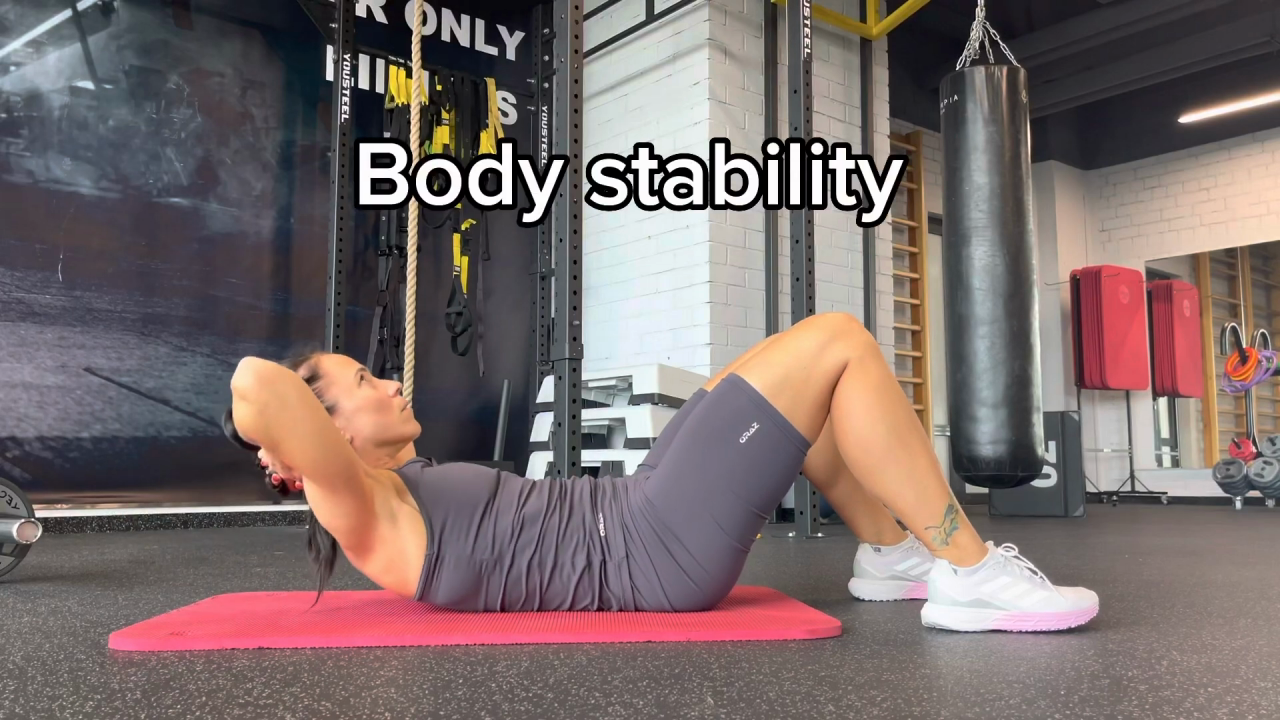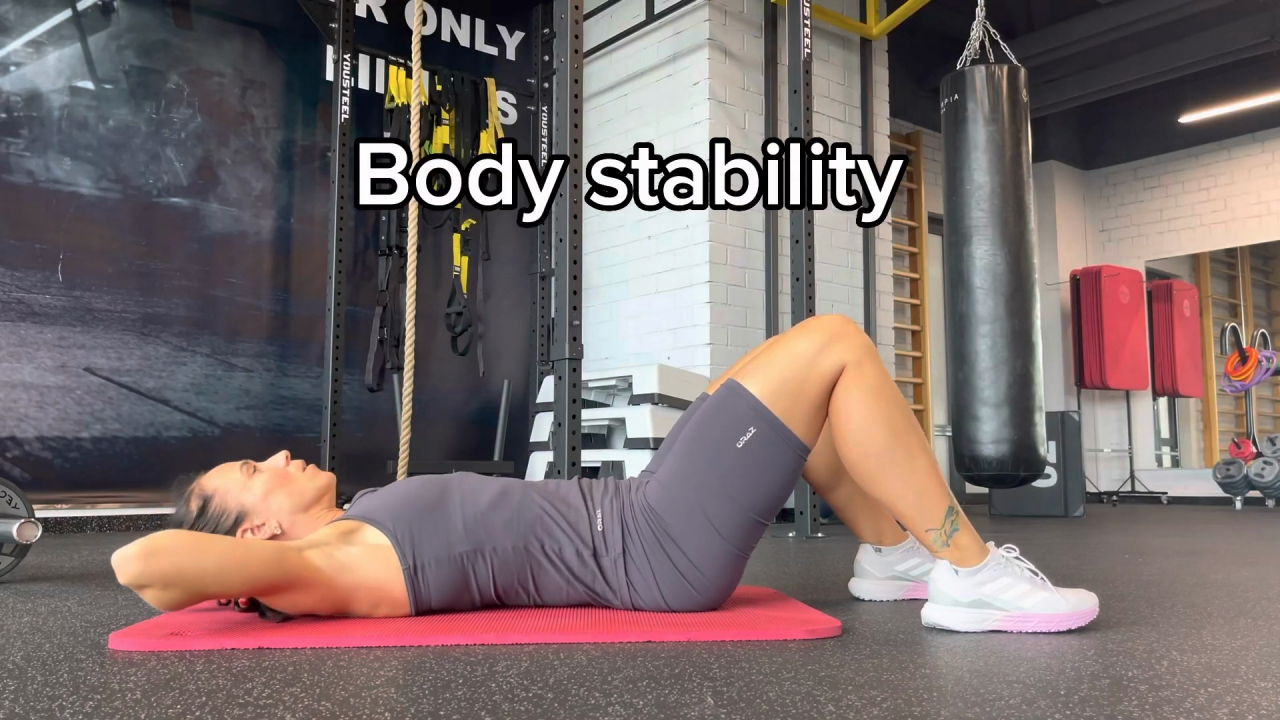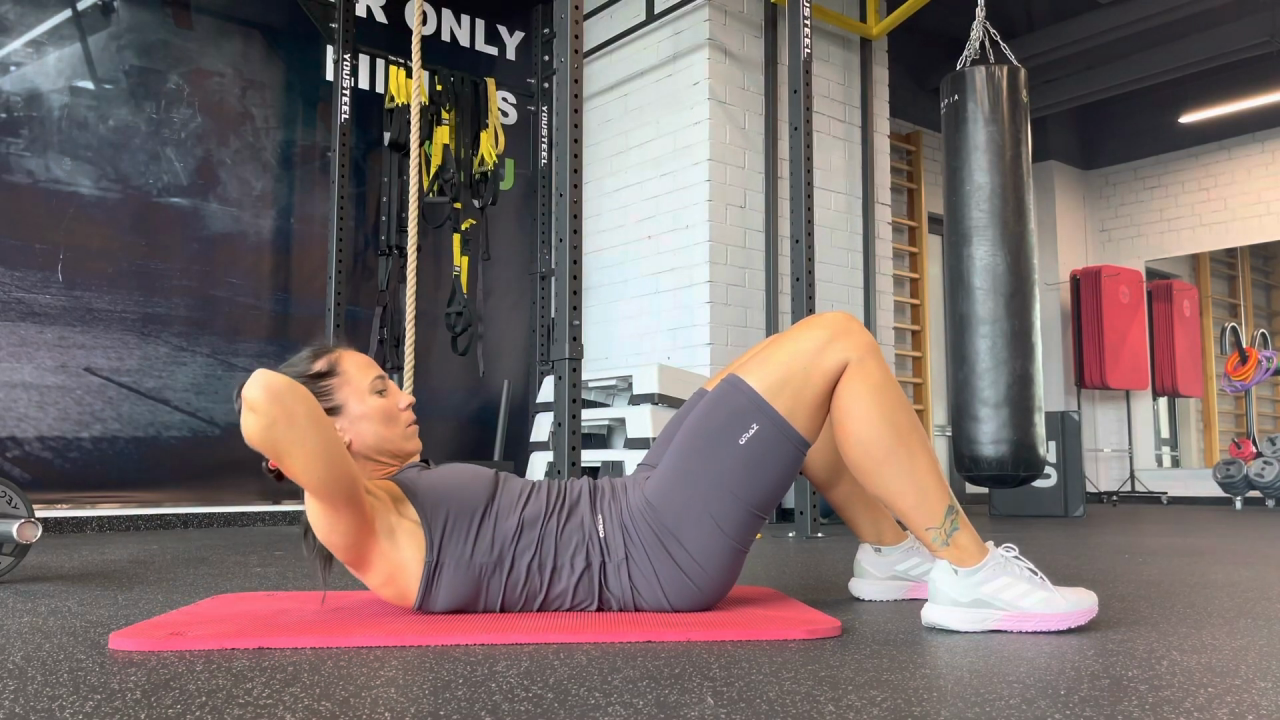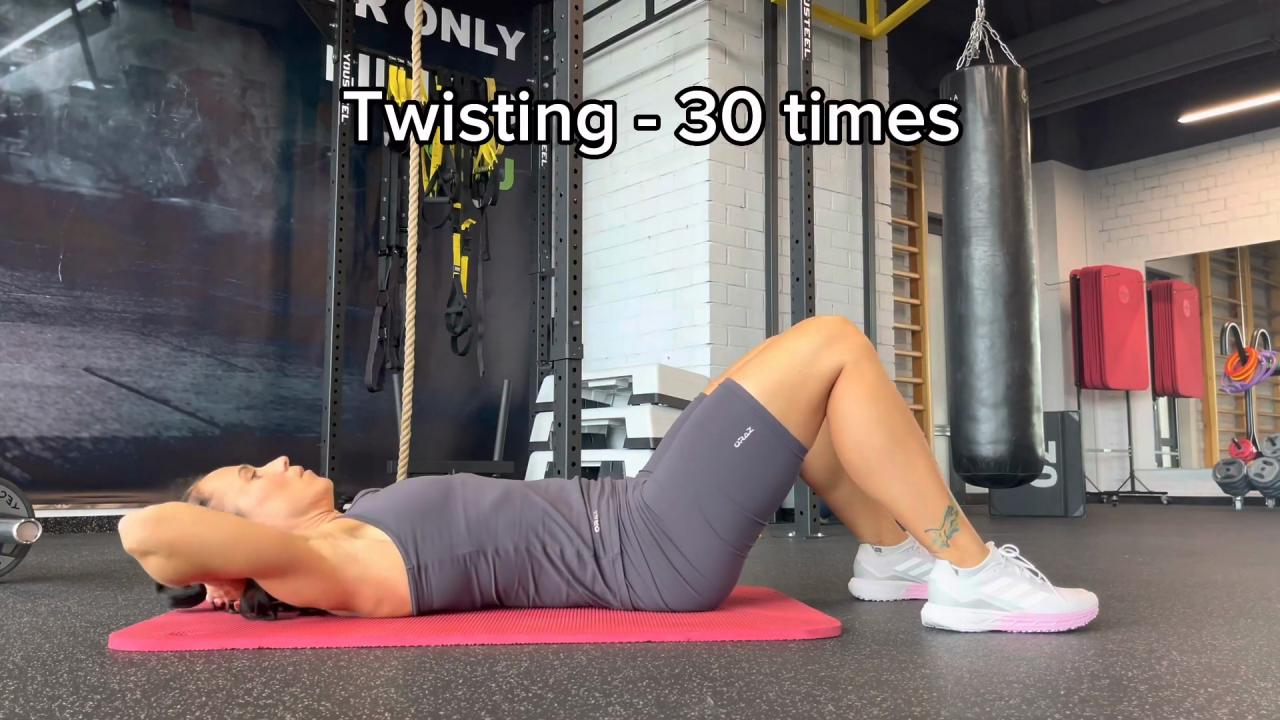
dt=1s
person 1, frame 1
left shoulder: (398, 494)
right shoulder: (370, 515)
right elbow: (257, 383)
right wrist: (288, 446)
left hip: (636, 517)
right hip: (656, 554)
left knee: (813, 378)
right knee: (840, 343)
left ankle: (891, 555)
right ankle: (970, 575)
person 1, frame 2
left shoulder: (354, 533)
right shoulder: (335, 570)
right elbow: (140, 563)
right wrist: (210, 557)
left hip: (634, 514)
right hip: (660, 550)
left knee: (810, 375)
right knee: (837, 344)
left ankle: (892, 555)
right ankle: (971, 575)
person 1, frame 3
left shoulder: (388, 500)
right shoulder: (365, 528)
right elbow: (266, 395)
right wrist: (293, 451)
left hip: (635, 517)
right hip: (657, 551)
left knee: (810, 378)
right knee: (839, 343)
left ankle: (892, 555)
right ankle: (971, 575)
person 1, frame 4
left shoulder: (355, 532)
right shoulder: (338, 567)
right elbow: (145, 530)
right wrist: (225, 560)
left hip: (630, 516)
right hip: (657, 551)
left knee: (806, 376)
right knee: (835, 344)
left ankle: (892, 555)
right ankle: (971, 575)
